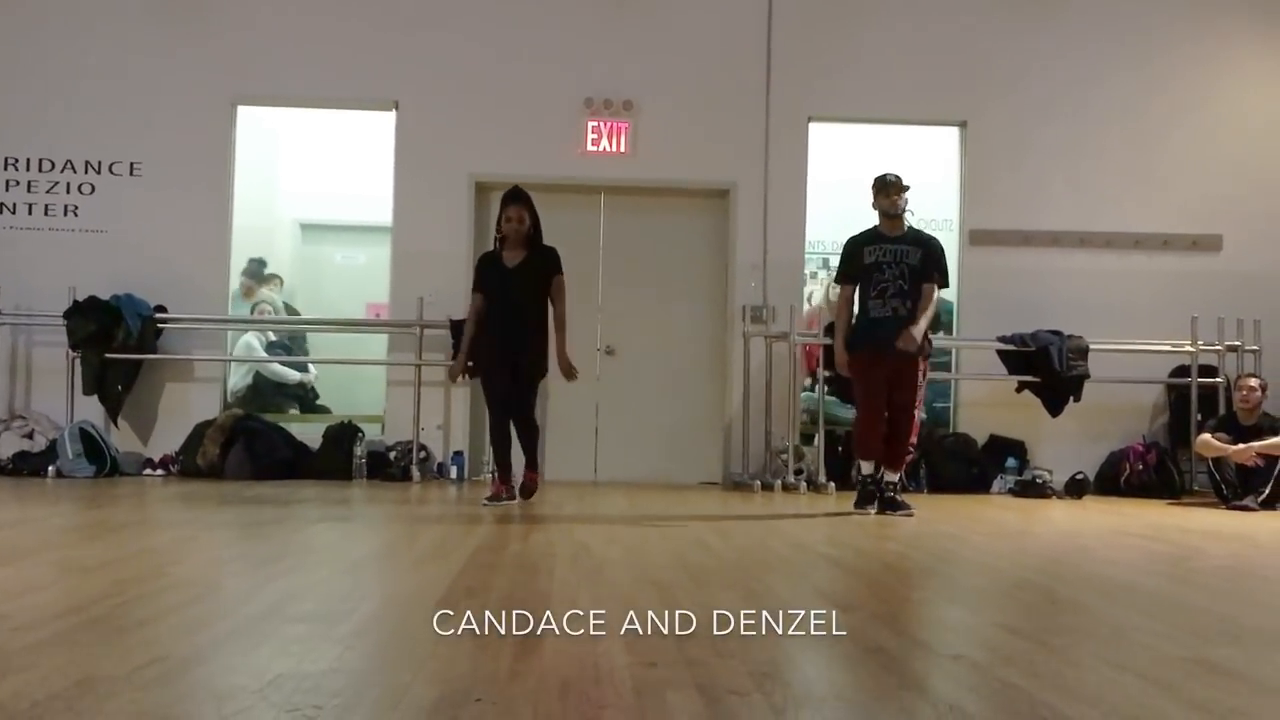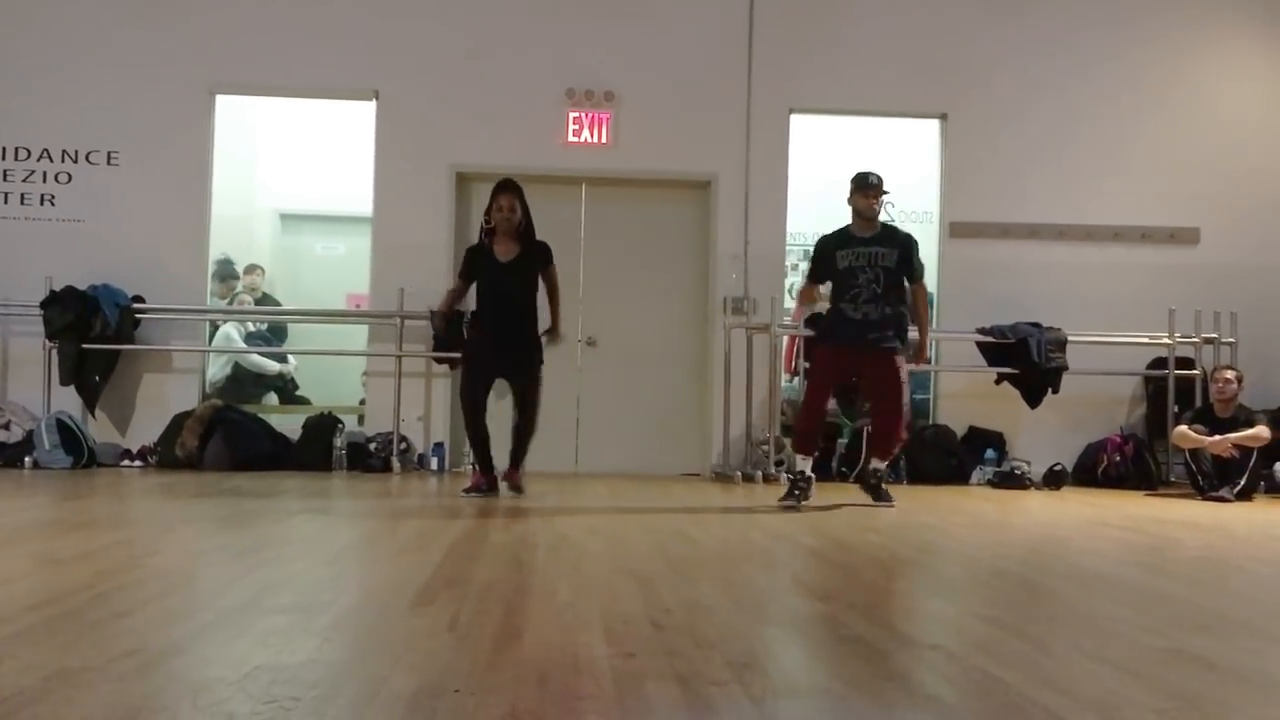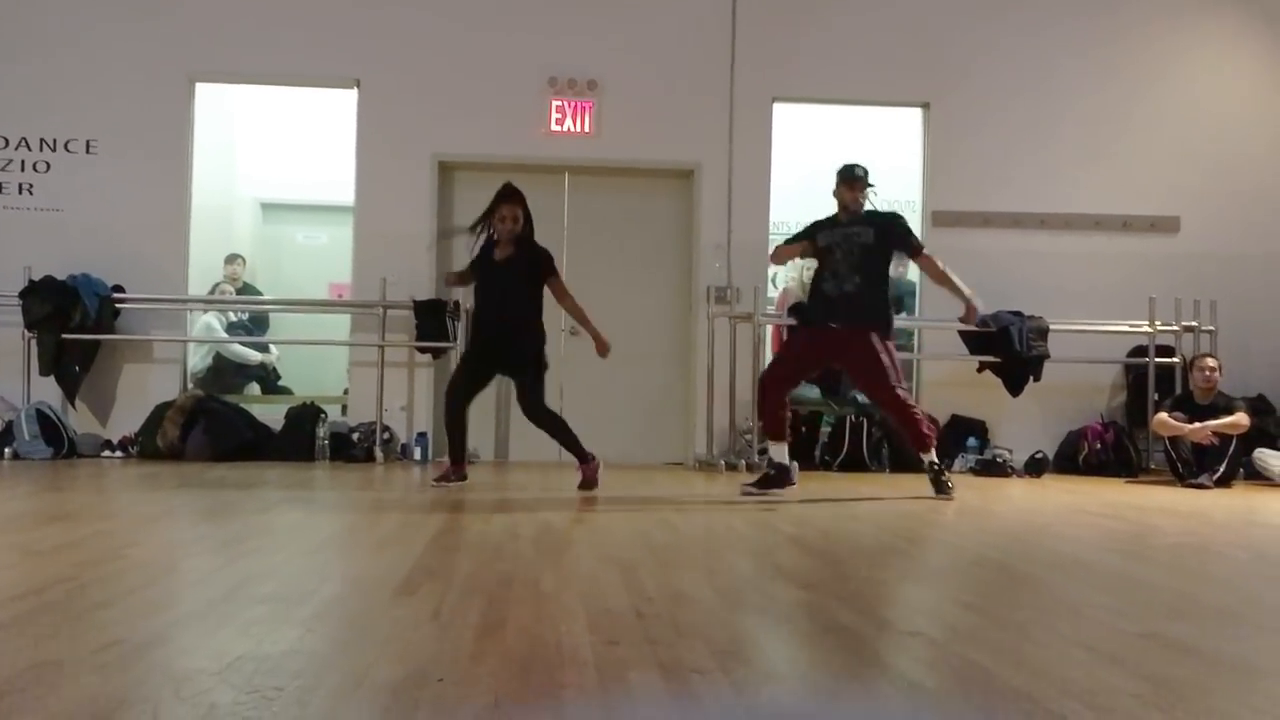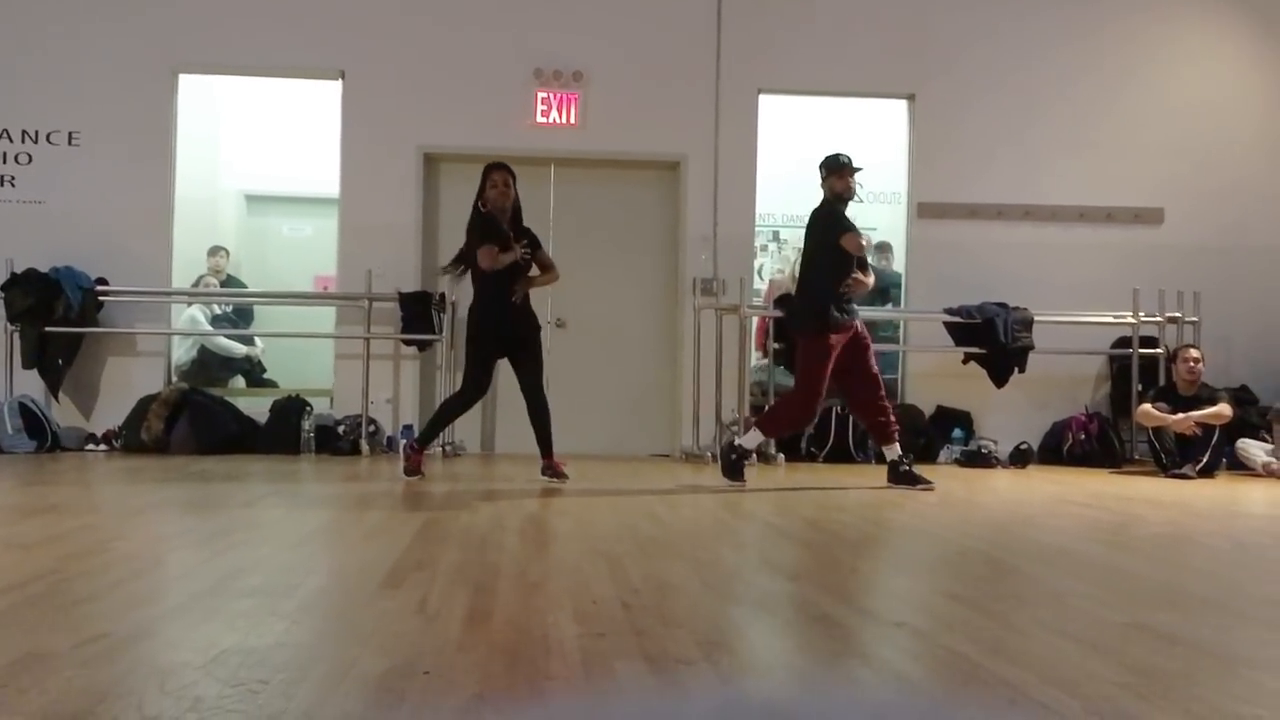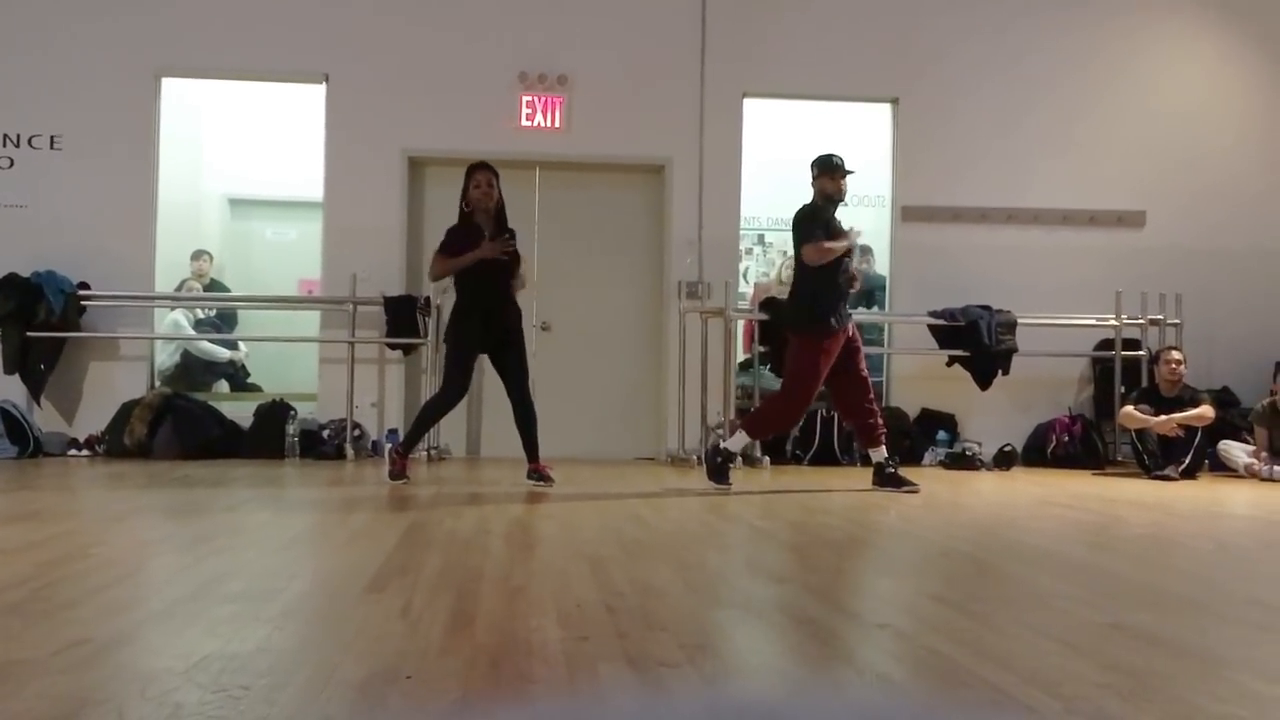
dt=0.5s
person 1, frame 1
left shoulder: (928, 245)
right shoulder: (857, 245)
left elbow: (930, 294)
right elbow: (845, 298)
left wrist: (919, 327)
right wrist: (839, 345)
left hip: (909, 346)
right hip: (867, 344)
left knee: (905, 418)
right knee: (869, 414)
left ankle: (890, 489)
right ankle: (867, 482)
person 1, frame 2
left shoulder: (902, 243)
right shoulder: (831, 244)
left elbow: (917, 288)
right elbow: (809, 289)
left wrist: (923, 335)
right wrist: (807, 299)
left hip: (884, 341)
right hip: (839, 338)
left knee: (892, 410)
right knee: (813, 404)
left ankle: (874, 474)
right ankle: (800, 477)
person 1, frame 3
left shoulder: (885, 223)
right shoulder: (820, 230)
left elbow: (924, 260)
right elbow: (776, 258)
left wrist: (964, 295)
right wrist: (793, 248)
left hip: (866, 328)
right hip: (818, 326)
left knee: (892, 397)
right knee: (771, 385)
left ankle: (933, 467)
right ankle: (780, 469)
person 1, frame 4
left shoulder: (841, 220)
right shoulder: (826, 215)
left elbow: (865, 271)
right elbow: (857, 245)
left wrist: (864, 281)
right wrist: (861, 242)
left hip: (846, 320)
right hip: (819, 323)
left knee: (871, 392)
right knee: (806, 400)
left ankle: (897, 465)
right ankle: (737, 450)
person 1, frame 5
left shoulder: (833, 221)
right shoulder: (809, 216)
right elbow: (813, 255)
left wrist: (852, 278)
right wrist: (847, 242)
left hip: (839, 322)
right hip: (813, 325)
left knee: (859, 395)
right knee: (793, 399)
left ankle: (883, 467)
right ankle: (722, 453)
person 2, frame 1
left shoulder: (546, 257)
right shoulder: (487, 261)
left elbow: (558, 305)
right elbow: (476, 310)
left wrist: (562, 351)
right wrist: (462, 353)
left hip: (529, 349)
right hip: (491, 349)
left knee: (522, 413)
right knee: (498, 415)
left ankle: (532, 471)
right ankle: (503, 483)
person 2, frame 2
left shoulder: (538, 251)
right shoulder: (476, 253)
left elbow: (551, 286)
right elbow: (458, 292)
left wrist: (555, 324)
right wrist: (444, 310)
left hip: (520, 342)
right hip: (482, 340)
left knee: (528, 407)
right knee: (471, 408)
left ankle: (514, 469)
right ankle: (485, 474)
person 2, frame 3
left shoulder: (536, 255)
right shoulder: (487, 249)
left elbow: (563, 297)
right elbow: (470, 277)
left wrist: (594, 334)
right wrist: (456, 278)
left hip: (525, 343)
right hip: (485, 342)
left knee: (533, 409)
right knee: (454, 398)
left ankle: (587, 462)
right ankle: (457, 466)
person 2, frame 4
left shoulder: (524, 234)
right shoulder: (482, 227)
left elbow: (552, 272)
right elbow: (488, 262)
left wrist: (530, 281)
right wrist: (513, 255)
left hip: (521, 320)
right hip: (487, 320)
left knee: (534, 390)
right knee: (473, 389)
left ankle: (549, 461)
right ankle: (415, 449)
person 2, frame 5
left shoulder: (507, 234)
right shoulder: (460, 233)
right elbow: (436, 271)
left wrist: (516, 283)
right wrist: (478, 253)
left hip: (506, 323)
right hip: (468, 321)
left knee: (520, 392)
right knee: (453, 390)
left ankle: (535, 465)
right ankle: (400, 453)
